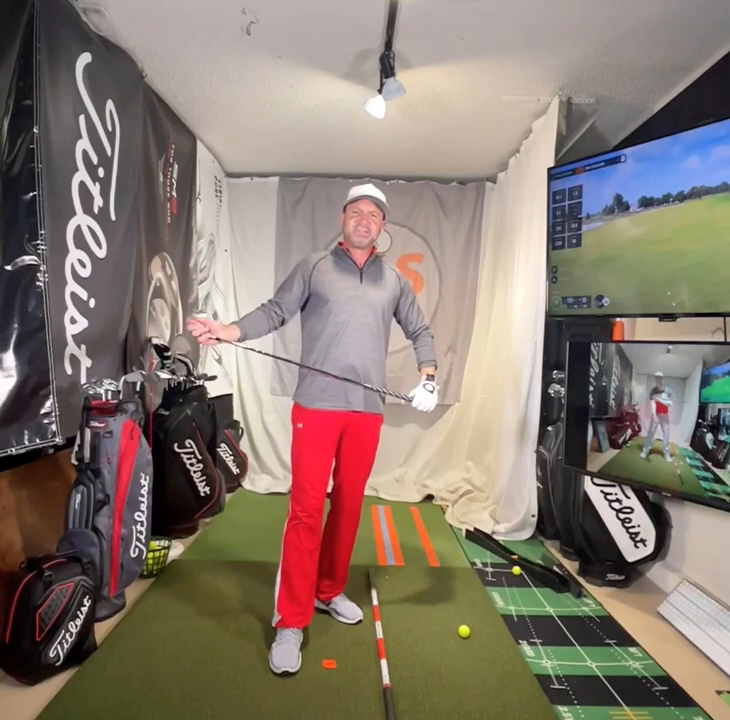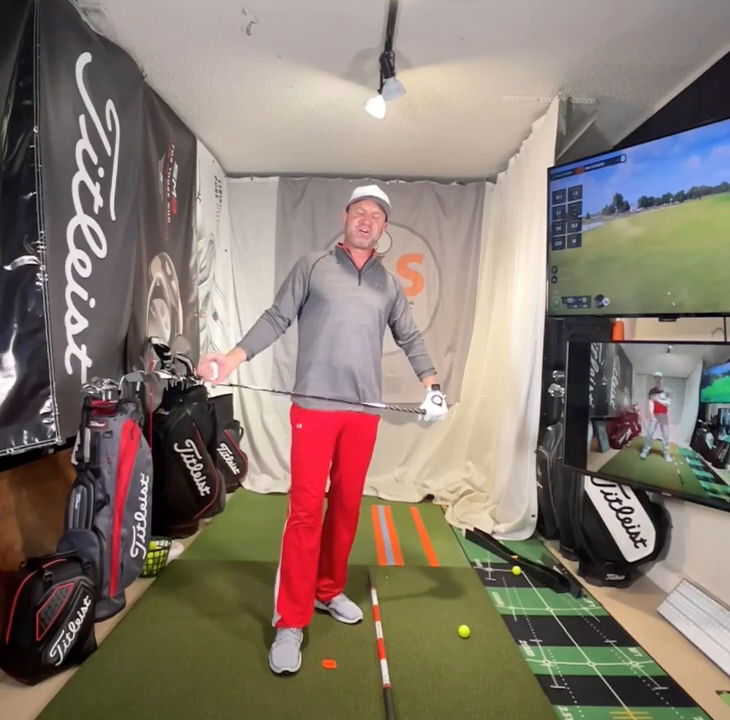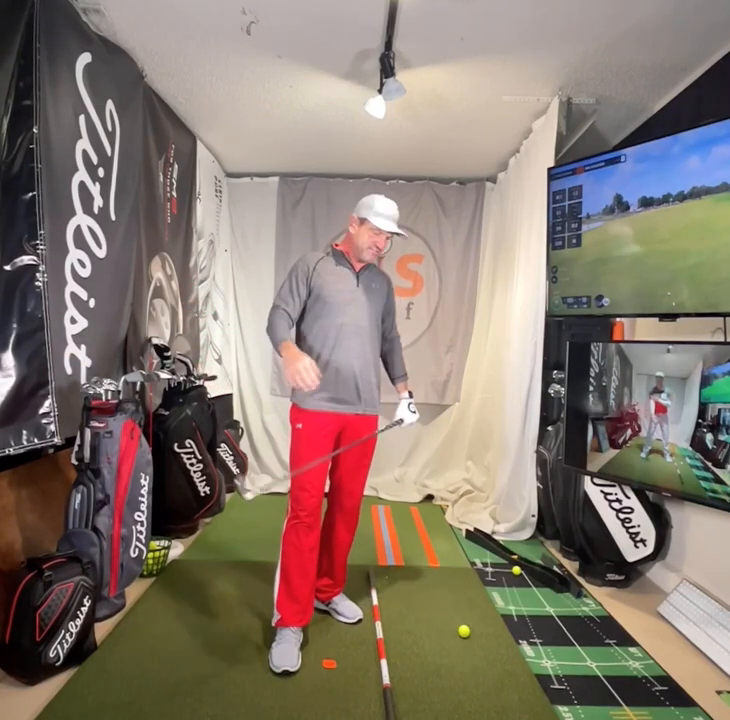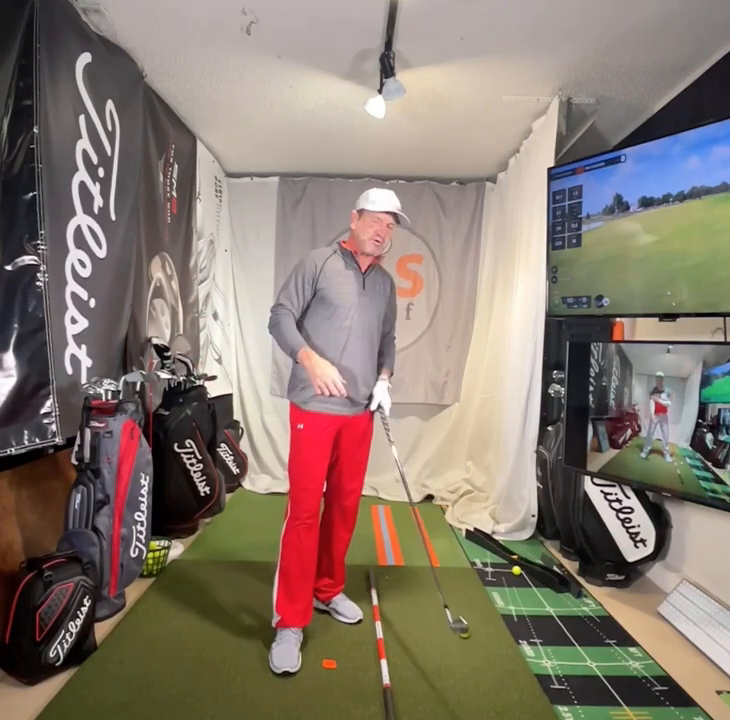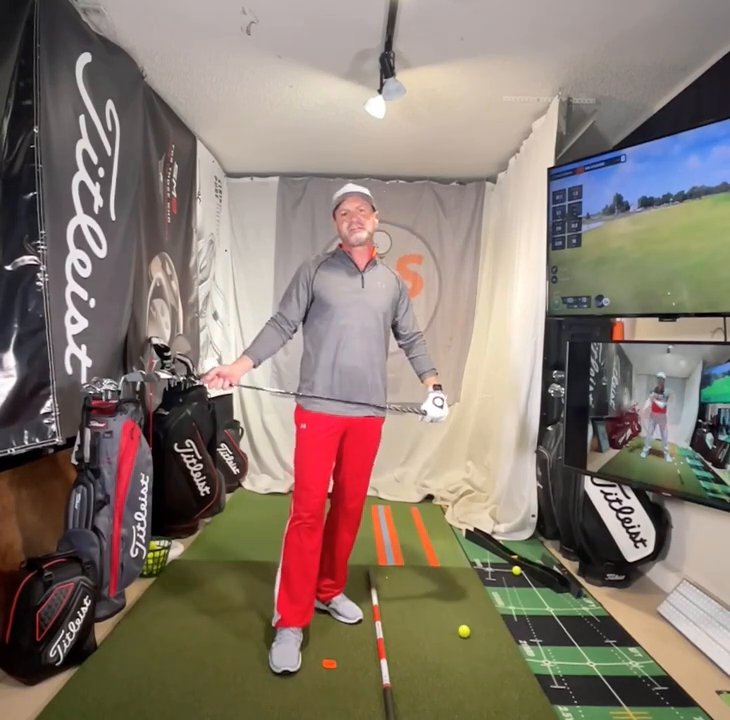
dt=1s
person 1, frame 1
left shoulder: (394, 280)
right shoulder: (313, 267)
left elbow: (420, 331)
right elbow: (275, 312)
left wrist: (428, 377)
right wrist: (224, 331)
left hip: (367, 411)
right hip: (316, 406)
left knee: (349, 504)
right knee: (306, 509)
left ankle: (330, 591)
right ankle: (290, 622)
person 1, frame 2
left shoulder: (390, 283)
right shoulder: (311, 266)
left elbow: (410, 337)
right elbow: (276, 319)
left wrist: (432, 385)
right wrist: (233, 357)
left hip: (364, 411)
right hip: (314, 405)
left knee: (347, 504)
right knee: (305, 509)
left ankle: (329, 591)
right ankle: (291, 622)
person 1, frame 3
left shoulder: (383, 283)
right shoulder: (312, 266)
left elbow: (390, 340)
right elbow: (279, 316)
left wrist: (403, 390)
right wrist: (289, 352)
left hip: (365, 411)
right hip: (315, 407)
left knee: (348, 503)
right knee: (305, 508)
left ankle: (328, 591)
right ankle: (290, 621)
person 1, frame 4
left shoulder: (386, 282)
right shoulder: (317, 263)
right elbow: (281, 316)
left wrist: (385, 377)
right wrist: (309, 359)
left hip: (360, 410)
right hip: (314, 406)
left knee: (346, 504)
right knee: (304, 509)
left ankle: (328, 590)
right ankle: (290, 620)
person 1, frame 5
left shoulder: (392, 281)
right shoulder: (314, 270)
left elbow: (411, 337)
right elbow: (281, 325)
left wrist: (433, 384)
right wrist: (240, 366)
left hip: (369, 414)
right hip: (318, 408)
left knee: (350, 505)
right knee: (307, 510)
left ankle: (329, 591)
right ankle: (290, 621)
